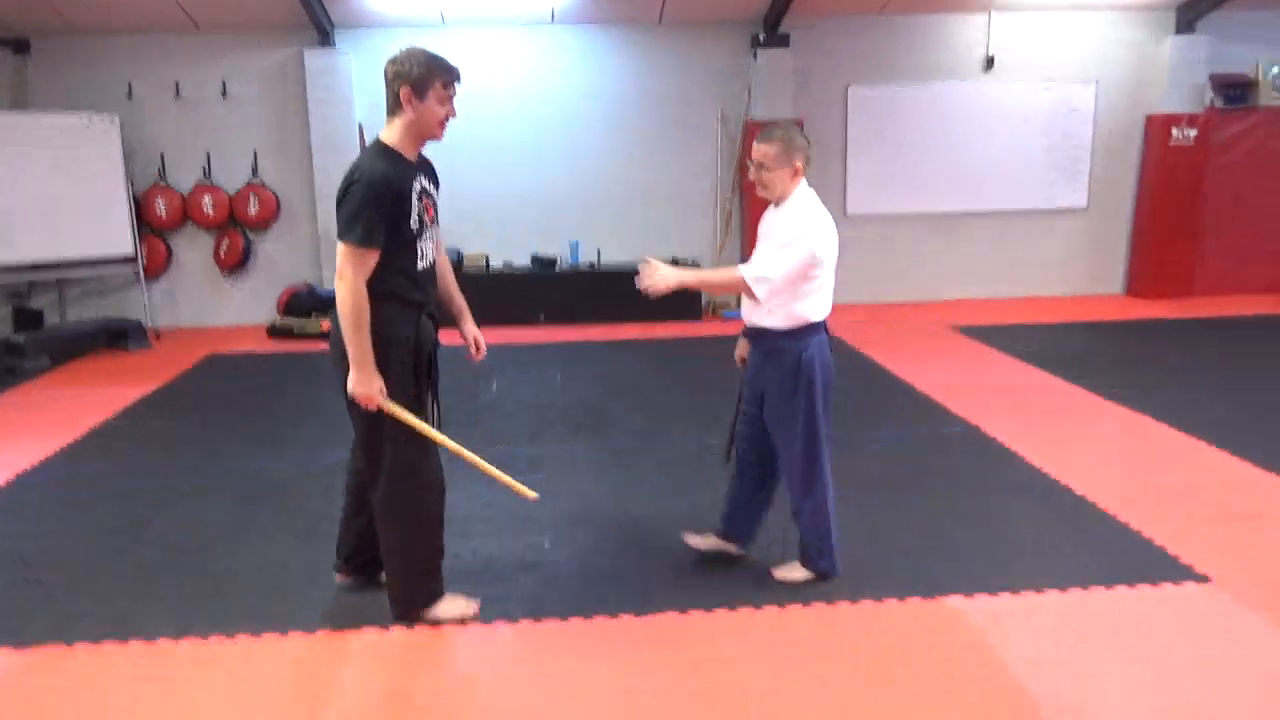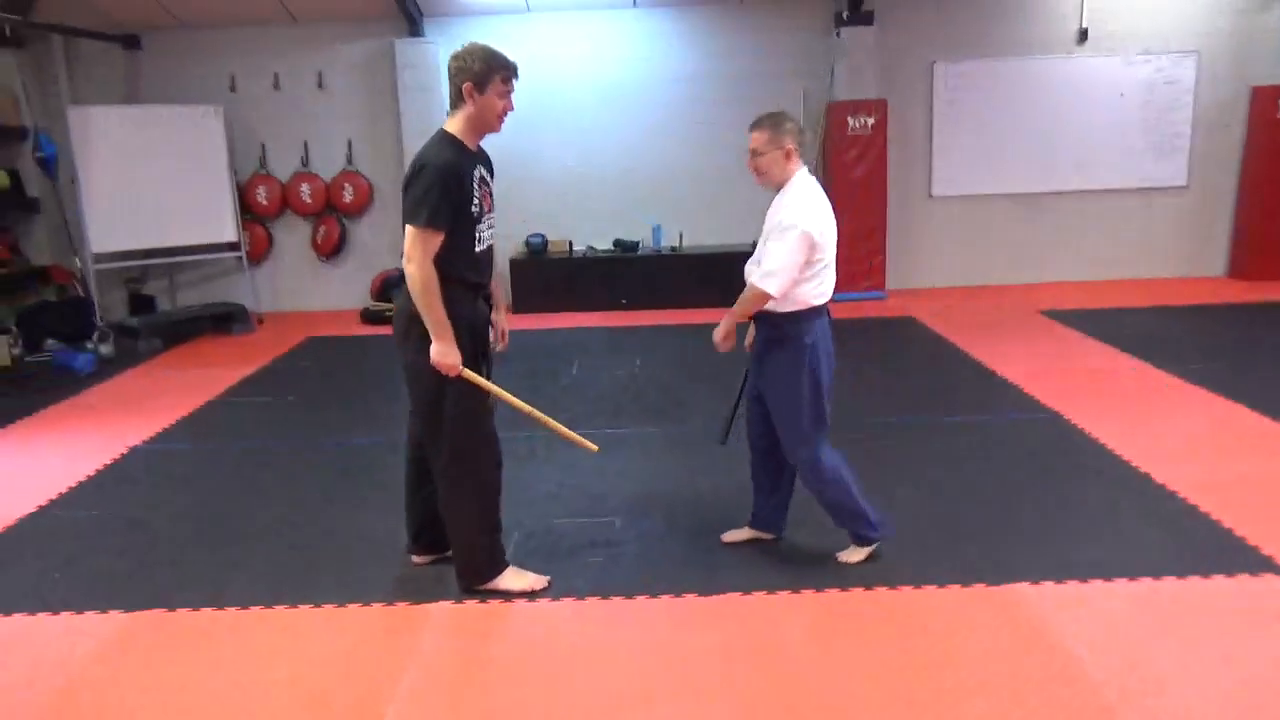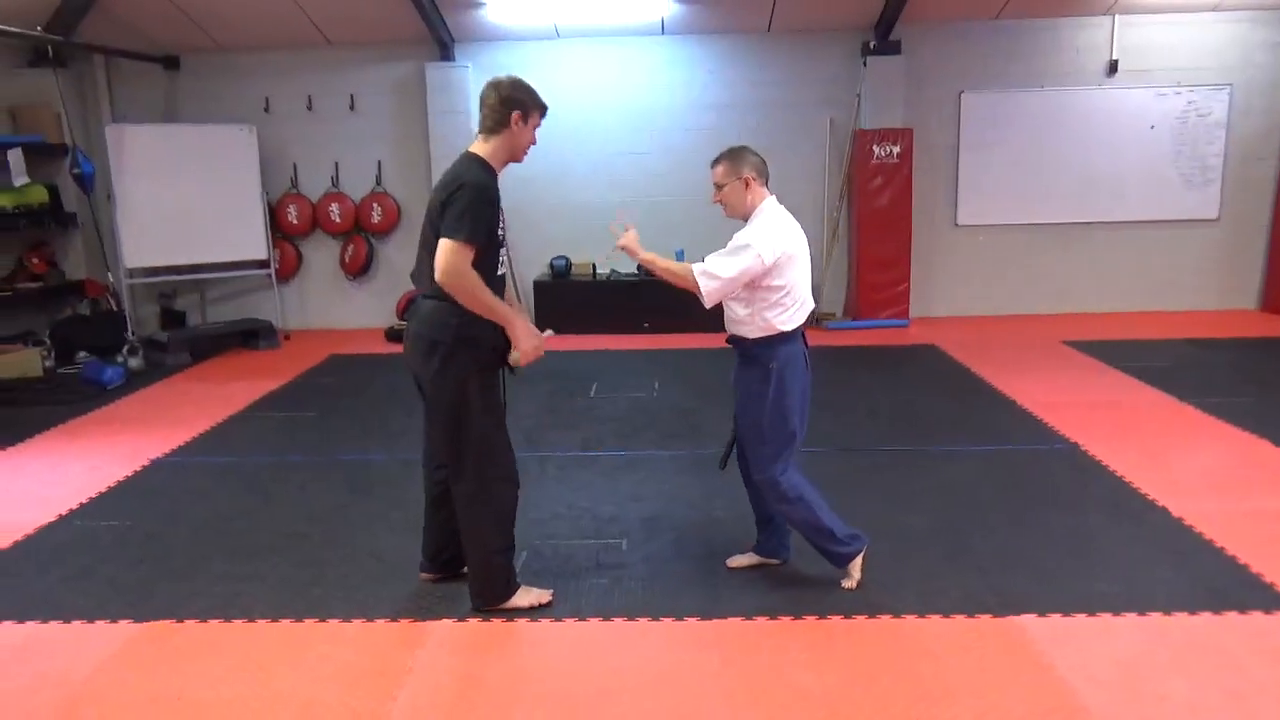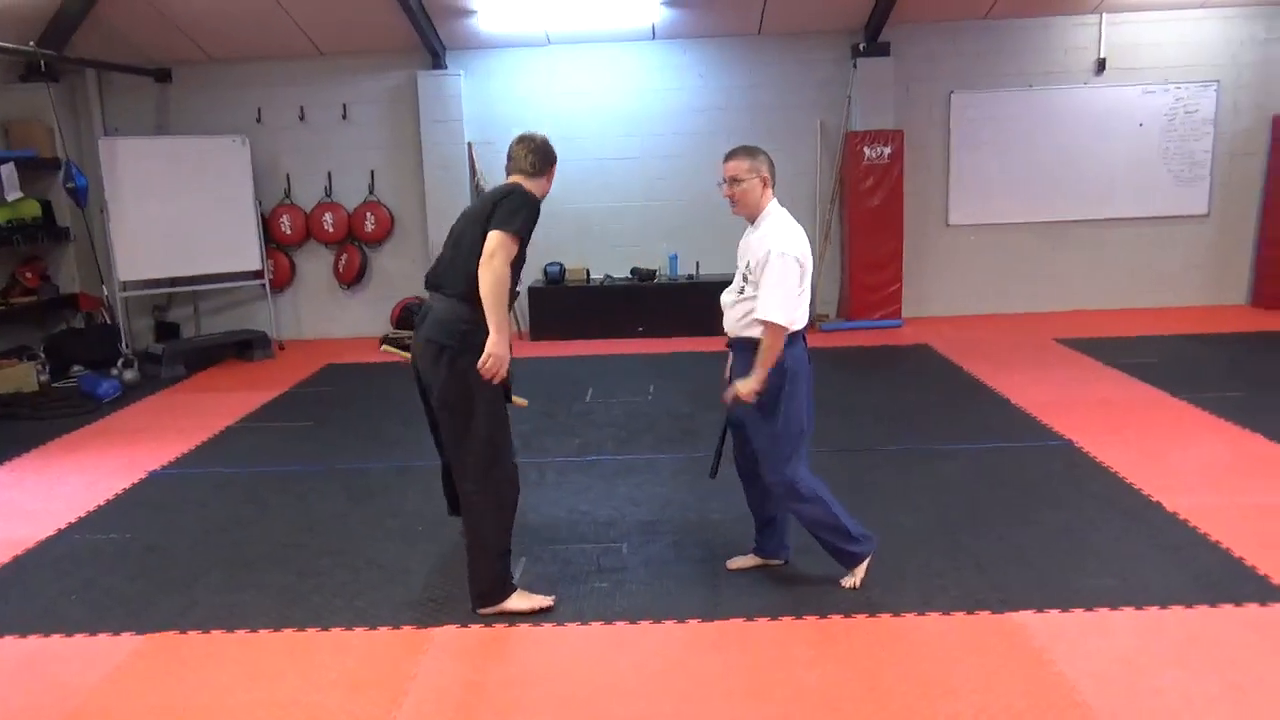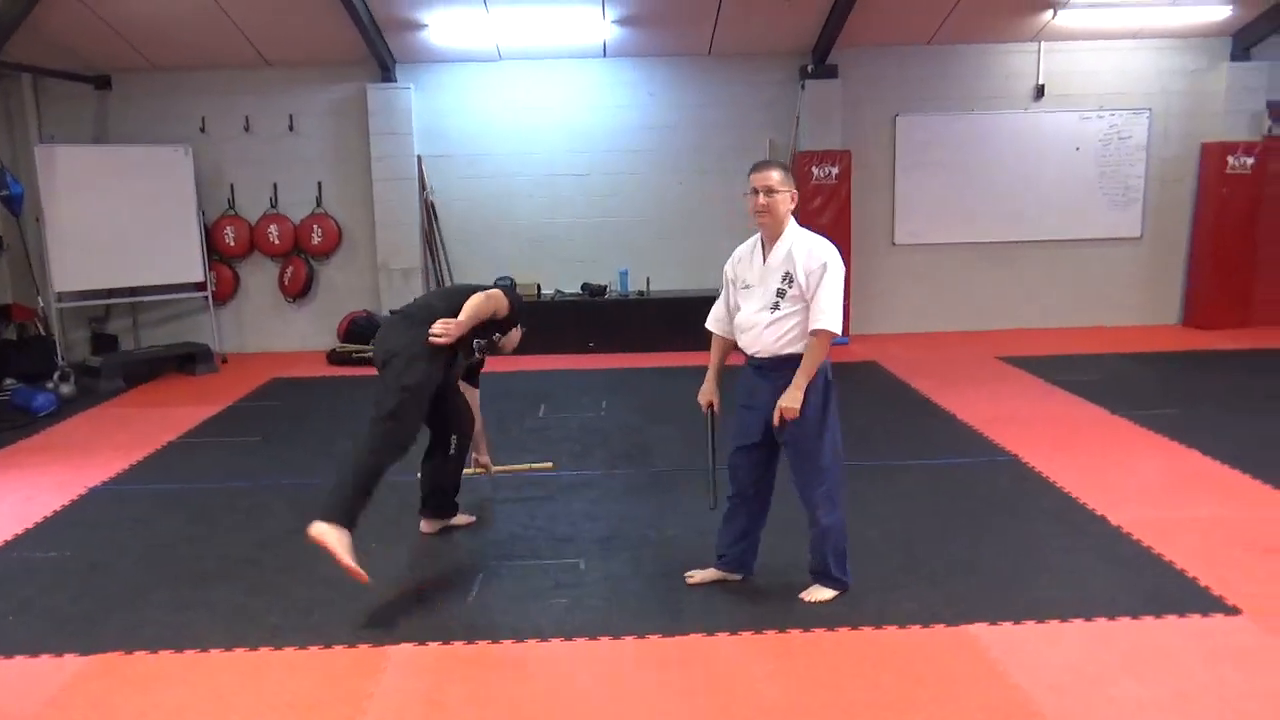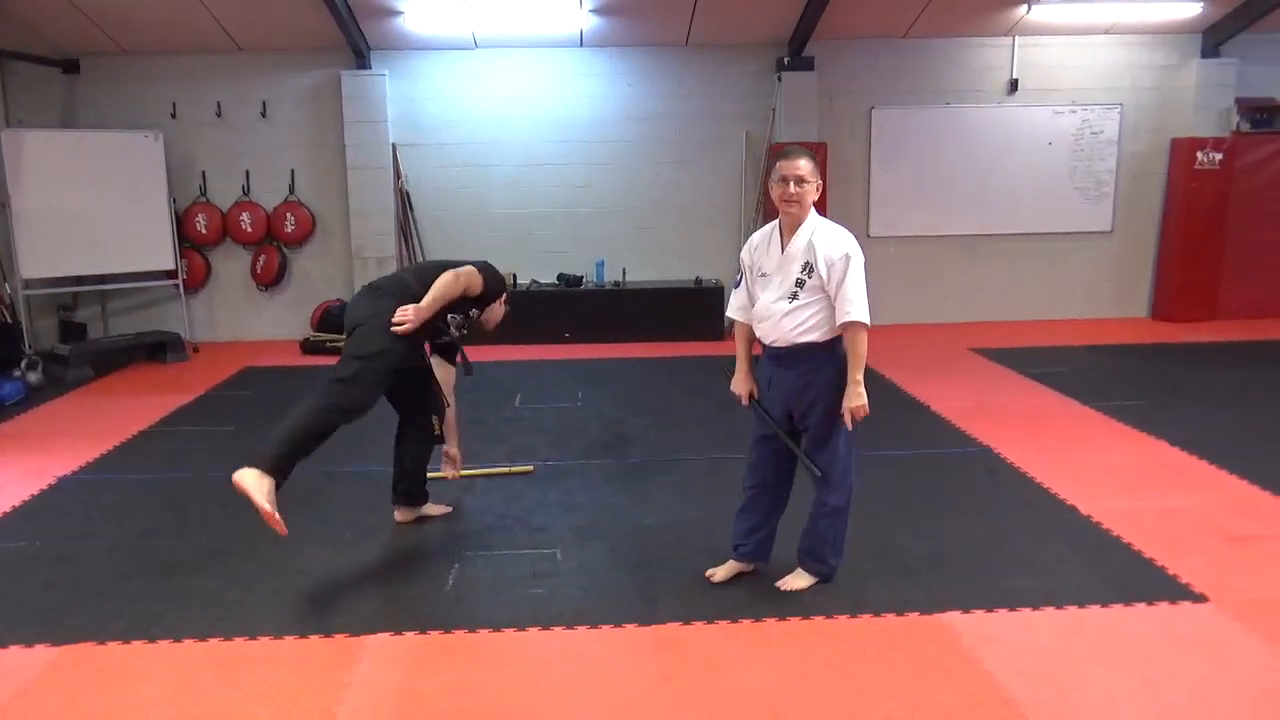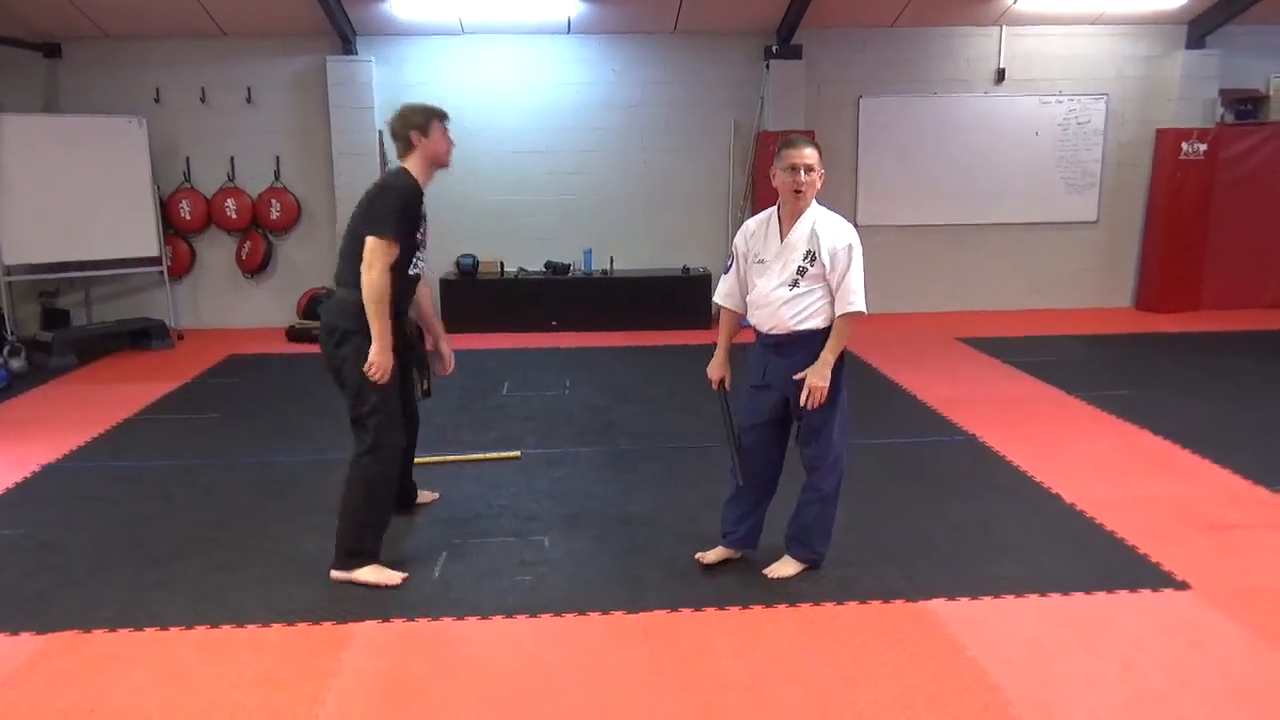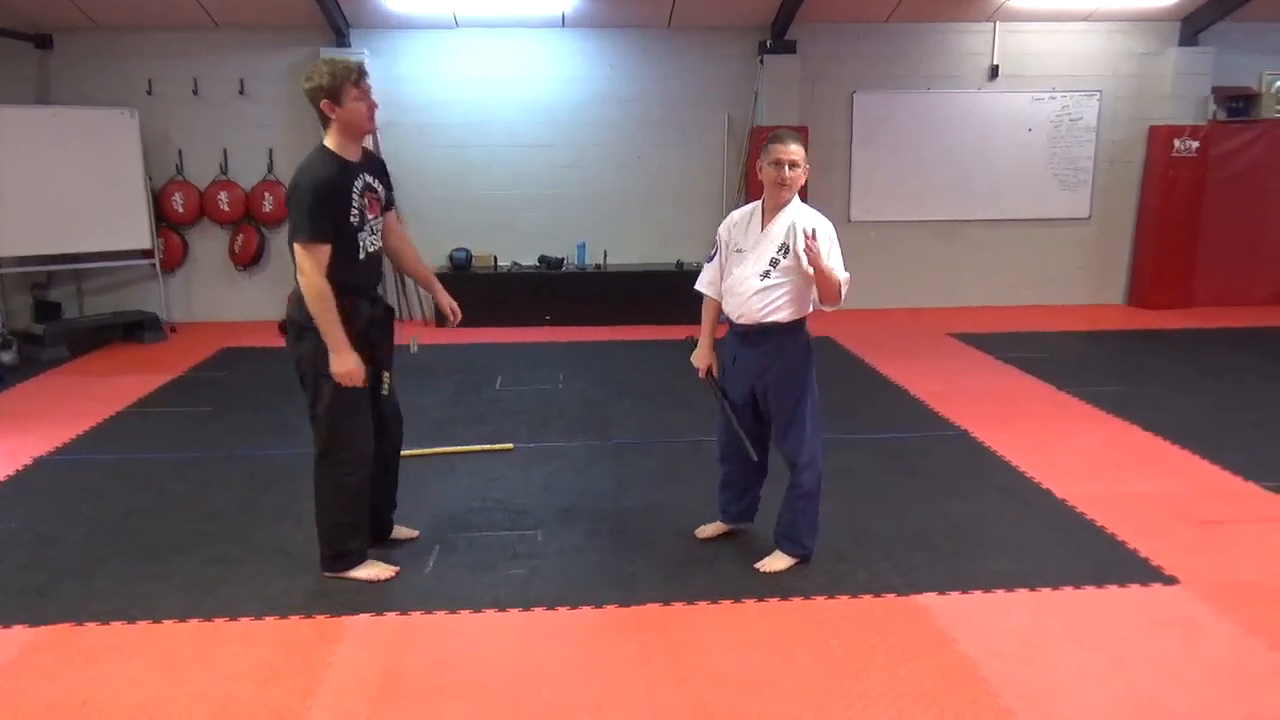
dt=0.5s
person 1, frame 1
left shoulder: (421, 169)
right shoulder: (373, 178)
right elbow: (350, 279)
left wrist: (463, 318)
right wrist: (361, 368)
left hip: (409, 333)
right hip: (381, 341)
left knee: (379, 455)
right knee: (409, 468)
left ankle: (357, 560)
right ankle: (417, 593)
person 1, frame 2
left shoulder: (477, 159)
right shoulder: (439, 165)
right elbow: (417, 259)
left wrist: (495, 308)
right wrist: (440, 339)
left hip: (462, 316)
right hip: (437, 322)
left knee: (434, 434)
right knee: (468, 444)
left ankle: (429, 540)
right ankle: (483, 565)
person 1, frame 3
left shoulder: (476, 178)
right shoulder: (475, 185)
right elbow: (450, 271)
left wrist: (517, 321)
right wrist: (514, 325)
left hip: (447, 338)
right hip: (453, 341)
left knee: (452, 455)
right knee: (487, 465)
left ankle: (442, 559)
right ankle: (495, 586)
person 1, frame 4
left shoulder: (490, 203)
right shoulder: (523, 202)
right elbow: (494, 259)
right wrist: (499, 336)
left hip: (433, 336)
right hip: (458, 340)
left knee: (462, 440)
right knee: (492, 463)
left ankle: (465, 504)
right ankle: (493, 590)
person 1, frame 5
left shoulder: (473, 345)
right shoulder: (511, 306)
right elbow: (488, 299)
right wrist: (463, 325)
right hip: (411, 342)
left knee: (459, 424)
right knee: (393, 428)
left ankle: (437, 511)
right ankle: (334, 524)
person 1, frame 6
left shoulder: (454, 324)
right shoulder: (490, 282)
left elbow: (440, 391)
right elbow: (458, 279)
left wrist: (449, 443)
right wrist: (424, 311)
left hip: (387, 326)
right hip: (377, 316)
left knee: (427, 406)
right knee: (346, 394)
left ankle: (410, 501)
right ankle: (262, 472)
person 1, frame 7
left shoulder: (408, 196)
right shoulder: (398, 191)
left elbow: (412, 282)
right elbow: (373, 268)
left wrist: (438, 338)
right wrist: (381, 343)
left hip: (381, 329)
right hip: (358, 328)
left knee: (402, 416)
right knee: (380, 435)
left ankle: (398, 494)
right ankle: (352, 559)
person 1, frame 8
left shoulder: (371, 165)
right shoulder: (316, 180)
left elbow: (392, 235)
right elbow: (309, 273)
left wrist: (435, 288)
right wrist: (337, 349)
left hip: (367, 315)
right hip: (329, 325)
left knee: (384, 427)
right knee: (344, 441)
left ankle: (376, 524)
right ankle: (342, 556)
person 2, frame 1
left shoulder: (806, 223)
right shoulder: (778, 212)
left elbow: (753, 280)
left wrist: (681, 277)
right wrist: (750, 336)
left hip: (797, 354)
right hip: (772, 348)
left knee: (802, 459)
right knee: (752, 446)
left ankle: (818, 557)
right ankle: (734, 534)
person 2, frame 2
left shoulder: (799, 209)
right shoulder: (791, 198)
left elbow: (764, 284)
left wrist: (728, 324)
right wrist: (757, 325)
left hip: (798, 338)
right hip: (779, 332)
left knee: (805, 446)
right knee: (764, 433)
left ankle: (867, 532)
right ankle: (766, 521)
person 2, frame 3
left shoulder: (763, 237)
right shoulder: (773, 223)
left elbow: (699, 280)
left wrist: (639, 253)
left hip: (771, 361)
right hip: (766, 355)
left knee: (773, 469)
right knee: (754, 460)
left ankle: (846, 547)
right ankle: (772, 546)
person 2, frame 4
left shoulder: (781, 237)
right shoulder: (753, 234)
left elbow: (779, 318)
left wrist: (756, 377)
right wrist: (737, 361)
left hip: (776, 364)
right hip: (752, 359)
left knee: (784, 471)
right knee: (751, 463)
left ankle: (855, 548)
right ankle: (770, 548)
person 2, frame 5
left shoulder: (816, 251)
right shoulder: (741, 257)
left elbow: (824, 329)
right elbow: (724, 324)
left wrist: (798, 389)
right wrist: (711, 380)
left hip: (801, 378)
right hip: (756, 378)
left knee: (819, 482)
right knee: (746, 476)
left ankle: (831, 575)
right ankle: (732, 562)
person 2, frame 6
left shoulder: (836, 244)
right shoulder: (758, 244)
left elbow: (854, 320)
right elbow: (744, 312)
left wrist: (855, 384)
right wrist: (742, 370)
left hip: (820, 368)
right hip: (773, 367)
left knee: (830, 472)
right knee: (764, 466)
left ankle: (816, 562)
right ankle: (746, 553)
person 2, frame 7
left shoulder: (836, 233)
right shoulder: (752, 231)
left elbow: (849, 308)
right elbow: (732, 298)
left wrist: (824, 366)
right wrist: (721, 356)
left hip: (814, 355)
right hip: (765, 354)
left knee: (821, 459)
right knee: (752, 451)
left ankle: (804, 549)
right ankle: (735, 539)
person 2, frame 8
left shoulder: (812, 226)
right shoulder: (735, 223)
left elbow: (834, 297)
right elbow: (713, 284)
left wrist: (817, 265)
right wrist: (705, 344)
left hip: (784, 347)
right hip: (737, 344)
left knee: (799, 448)
right knee: (735, 440)
left ankle: (795, 543)
right ankle: (734, 515)
